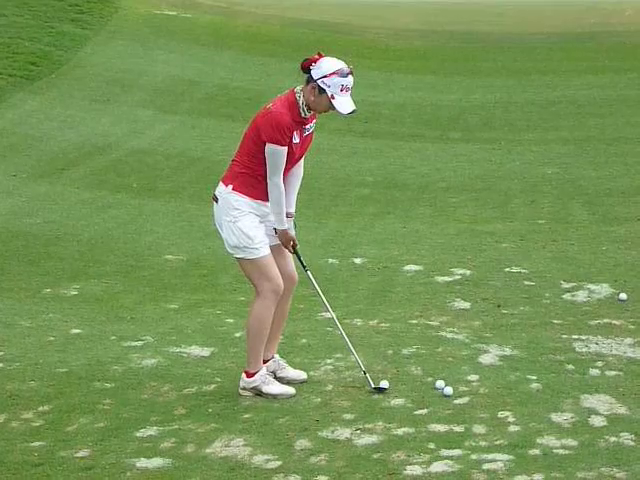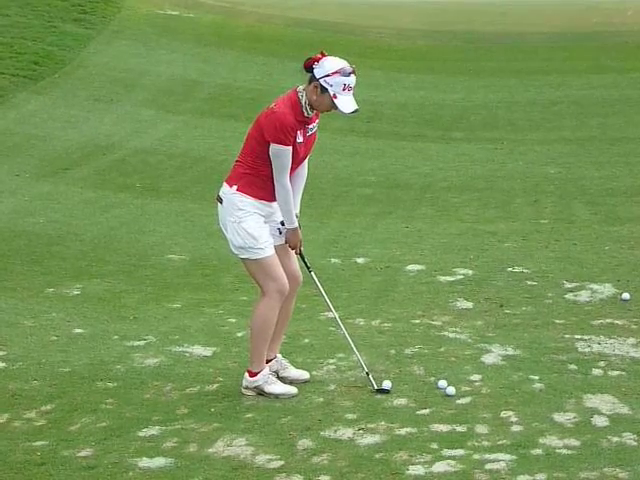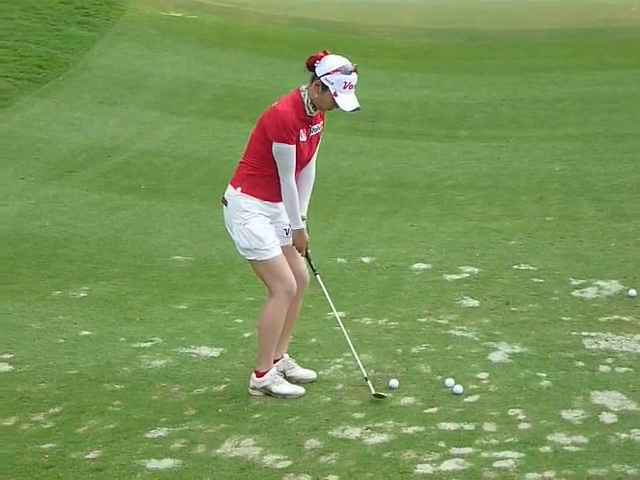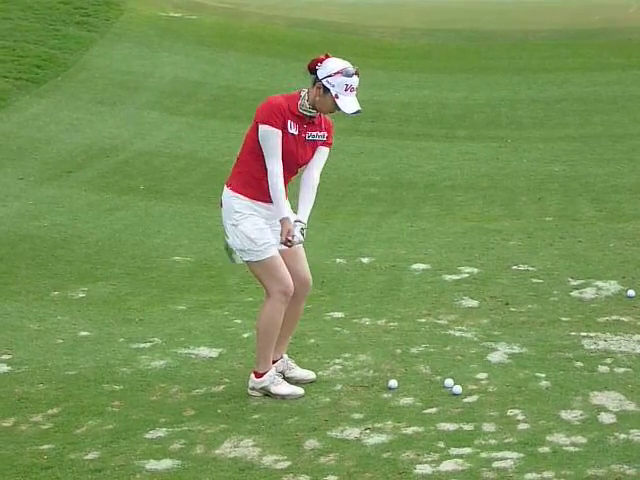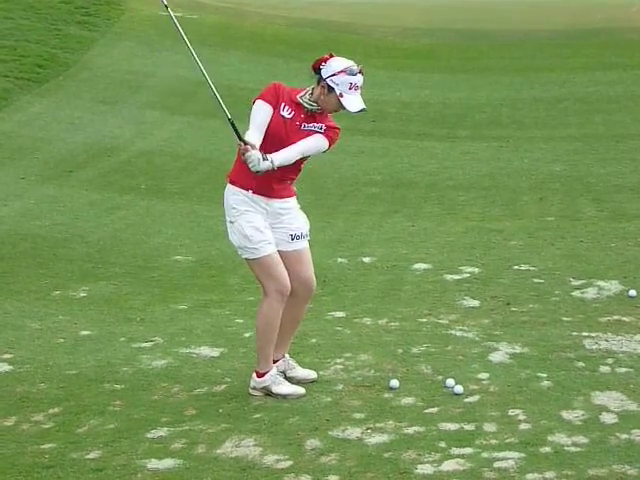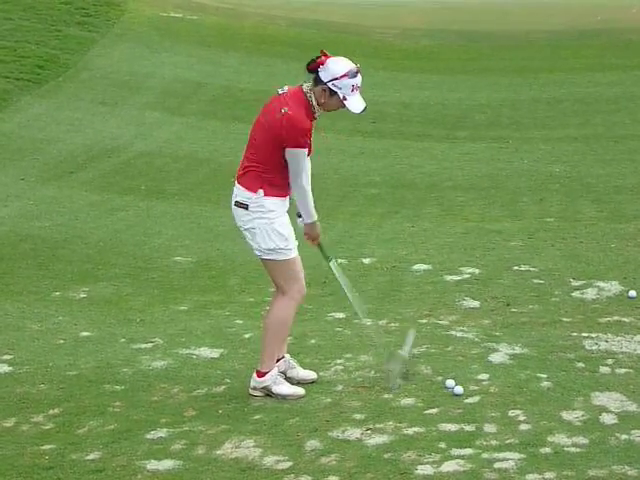
dt=0.4s
person 1, frame 1
left shoulder: (308, 112)
right shoulder: (279, 117)
left elbow: (296, 165)
right elbow: (273, 178)
left wrist: (288, 215)
right wrist: (283, 226)
left hip: (263, 204)
right hip: (238, 204)
left knee: (288, 280)
right knee: (270, 287)
left ankle: (269, 359)
right ankle: (252, 376)
person 1, frame 2
left shoulder: (310, 111)
right shoulder: (282, 117)
left elbow: (300, 167)
right elbow: (282, 178)
left wrist: (292, 218)
right wrist: (292, 227)
left hip: (267, 205)
right hip: (242, 204)
left knee: (293, 280)
right knee: (275, 287)
left ankle: (272, 359)
right ankle: (254, 375)
person 1, frame 3
left shoulder: (316, 114)
right shoulder: (284, 116)
left elbow: (307, 169)
right elbow: (288, 178)
left wrist: (301, 220)
right wrist: (297, 229)
left hip: (273, 206)
right hip: (248, 206)
left knee: (300, 281)
right knee: (283, 287)
left ankle: (279, 359)
right ankle: (262, 376)
person 1, frame 4
left shoulder: (324, 128)
right shoulder: (275, 108)
left elbow: (311, 176)
right elbow: (272, 165)
left wrist: (299, 221)
right wrist: (284, 218)
left hip: (275, 208)
right hip: (244, 206)
left knee: (302, 284)
right knee: (281, 289)
left ankle: (278, 359)
right ankle: (261, 376)
person 1, frame 5
left shoulder: (328, 129)
right shoulder: (276, 94)
left elbow: (296, 151)
right elbow: (253, 135)
left wrist: (265, 160)
right wrist: (251, 145)
left hip: (284, 205)
right hip: (245, 201)
left knee: (304, 285)
right knee: (278, 288)
left ankle: (279, 359)
right ankle: (263, 376)
person 1, frame 6
left shoulder: (292, 95)
right shoulder: (296, 122)
left elbow: (300, 167)
right elbow: (298, 179)
left wrist: (307, 215)
right wrist: (310, 221)
left hip: (255, 199)
right hip: (261, 206)
left knee: (288, 283)
right knee: (293, 290)
left ankle: (278, 359)
right ankle: (263, 376)
